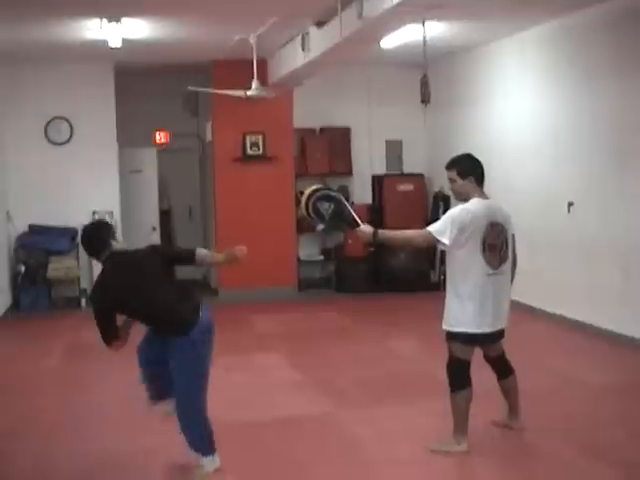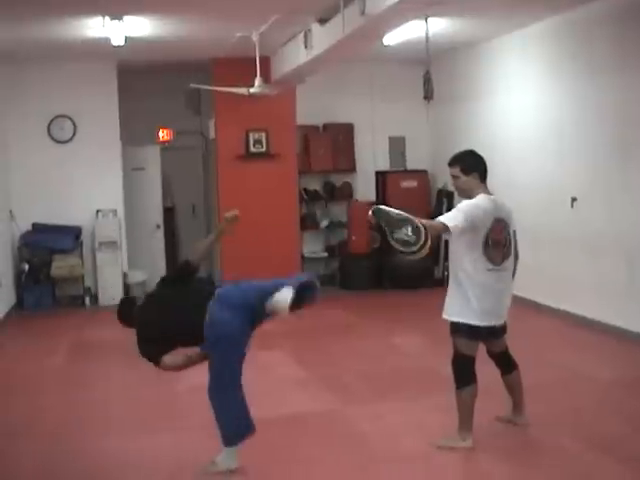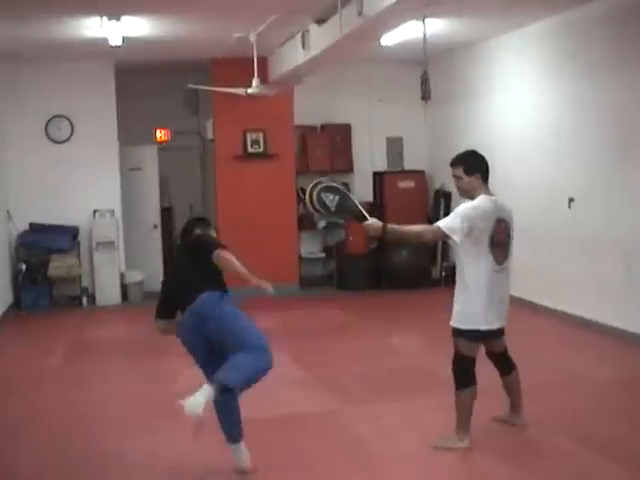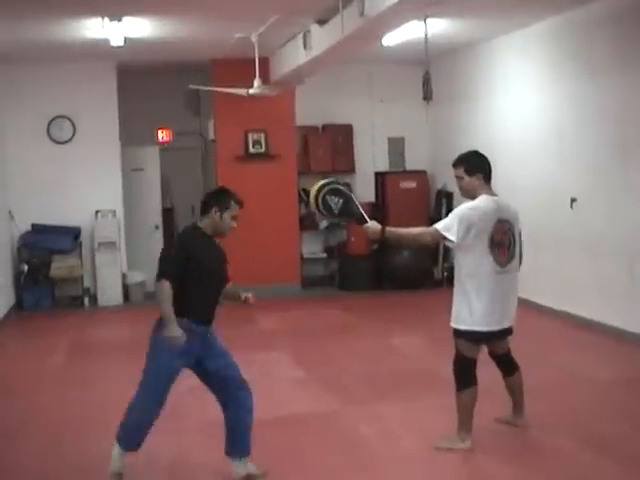
dt=0.3s
person 1, frame 1
left shoulder: (463, 214)
right shoulder: (501, 213)
left elbow: (421, 239)
right elbow: (511, 260)
left wrist: (375, 234)
left hip: (468, 309)
right hip: (493, 307)
left knee: (458, 370)
right knee: (498, 360)
left ankle: (459, 439)
right ankle: (514, 417)
person 1, frame 2
left shoulder: (471, 209)
right shoulder: (504, 210)
left elbow: (435, 229)
right elbow: (513, 255)
left hip: (470, 305)
right hip: (495, 302)
left knee: (463, 366)
right knee: (501, 356)
left ankle: (464, 435)
right ankle: (518, 412)
person 1, frame 3
left shoulder: (472, 211)
right shoulder: (503, 209)
left elbow: (429, 234)
left wrist: (383, 229)
left hip: (475, 306)
right hip: (493, 302)
left knee: (463, 367)
right knee: (500, 356)
left ankle: (461, 436)
right ankle: (516, 413)
person 1, frame 4
left shoulder: (471, 212)
right shoulder: (510, 211)
left elbow: (428, 236)
right elbow: (516, 256)
left wrist: (383, 232)
left hip: (475, 307)
right hip: (502, 304)
left knee: (464, 367)
right knee: (503, 357)
left ankle: (463, 437)
right ankle: (519, 414)
person 2, frame 1
left shoulder: (101, 293)
right shoulder: (150, 254)
left elbow: (115, 344)
right elbow: (198, 256)
right wrist: (225, 257)
left hip: (186, 336)
right hip: (196, 316)
left knee: (190, 400)
right knee: (149, 354)
left ankle: (208, 456)
right ankle: (164, 396)
person 2, frame 2
left shoulder: (144, 336)
right shoulder: (163, 290)
left elbow: (169, 363)
right elbow: (195, 258)
left wrist: (201, 353)
right wrist: (221, 228)
left hip: (219, 326)
right hip: (232, 298)
left knee: (223, 390)
left ankle: (230, 454)
right ankle: (283, 297)
person 2, frame 3
left shoulder: (172, 276)
right shoulder: (199, 242)
left elbow: (162, 325)
right elbow: (219, 254)
right wrist: (254, 281)
left hip: (191, 325)
right hip: (213, 308)
left knee: (221, 389)
right knee: (258, 354)
left ankle: (238, 451)
right ankle: (203, 396)
person 2, frame 4
left shoulder: (217, 251)
right shoulder: (184, 243)
right elbow: (164, 282)
left wrist: (239, 296)
right wrist: (171, 323)
left hip: (203, 335)
right hip: (174, 334)
left knee: (237, 394)
right knee: (151, 396)
right ankle: (120, 455)
